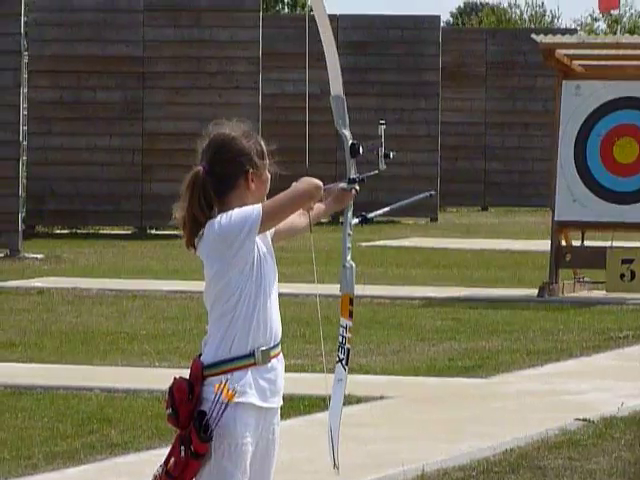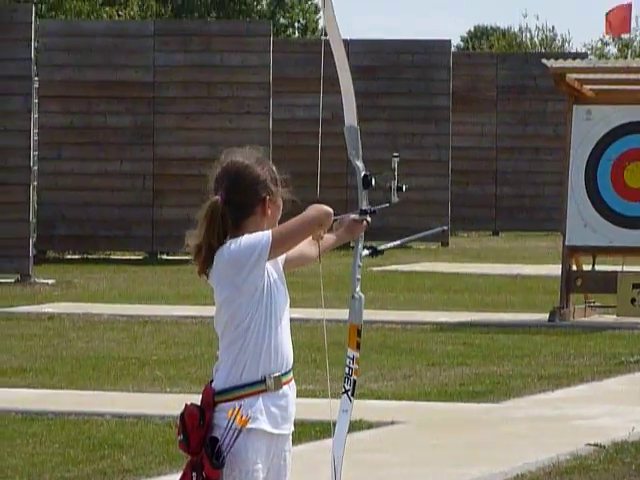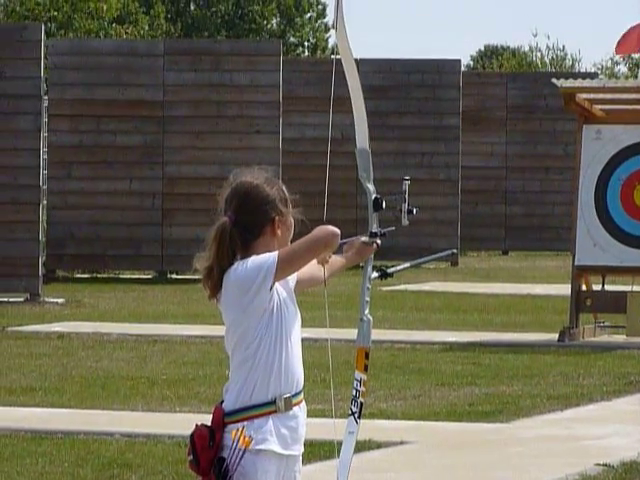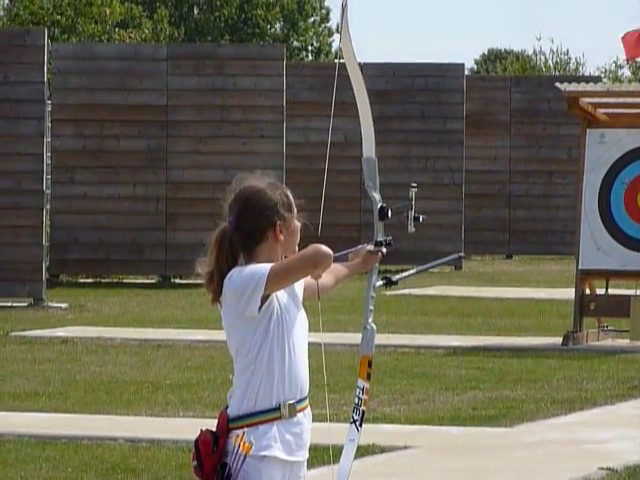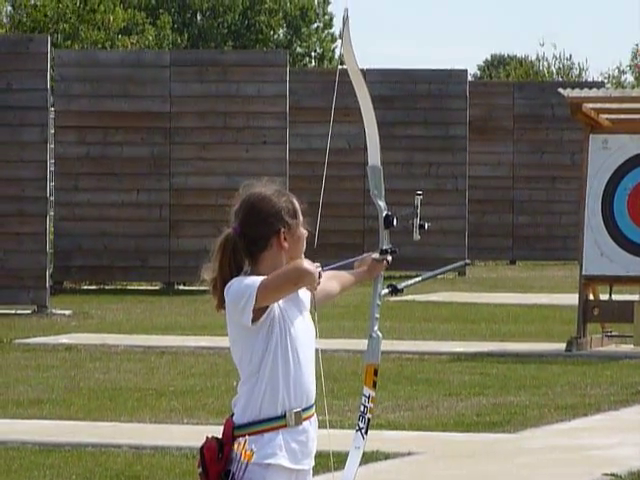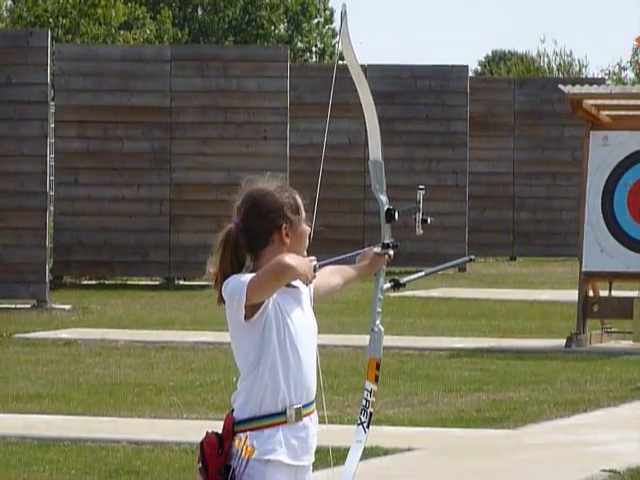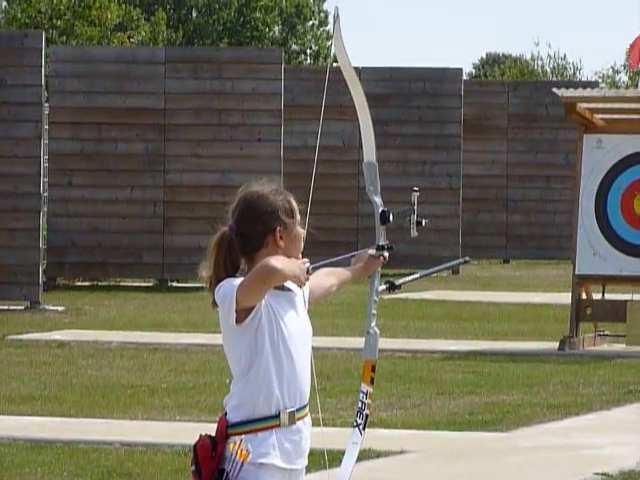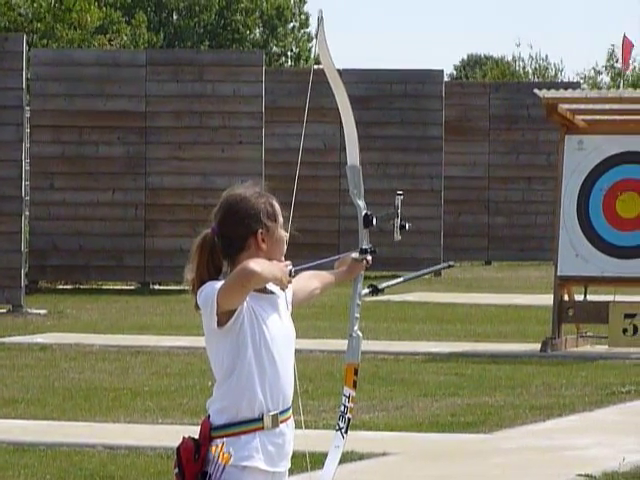
dt=0.4s
person 1, frame 1
left shoulder: (251, 228)
right shoulder: (226, 228)
left elbow: (294, 221)
right elbow: (309, 188)
left wrist: (328, 206)
right wrist: (315, 197)
left hip: (262, 379)
right hip: (233, 387)
person 1, frame 2
left shoulder: (263, 255)
right shoulder: (237, 255)
left elbow: (306, 249)
right elbow: (321, 214)
left wrist: (339, 236)
right wrist: (318, 225)
left hip: (275, 406)
right hip: (244, 414)
person 1, frame 3
left shoulder: (274, 276)
right shoulder: (245, 276)
left elbow: (315, 270)
right elbow: (328, 234)
left wrist: (350, 257)
right wrist: (323, 250)
left hip: (285, 428)
right hip: (254, 435)
person 1, frame 4
left shoulder: (285, 283)
right shoulder: (243, 282)
left elbow: (322, 276)
right elbow: (320, 256)
left wrist: (356, 265)
right wrist: (315, 263)
left hip: (291, 434)
right hip: (259, 442)
person 1, frame 5
left shoulder: (295, 290)
right shoulder: (242, 292)
left elbow: (327, 282)
right elbow: (303, 271)
left wrist: (362, 273)
right wrist: (306, 273)
left hip: (297, 443)
right hip: (264, 450)
person 1, frame 6
left shoulder: (297, 285)
right shoulder: (240, 289)
left elbow: (331, 277)
right elbow: (284, 266)
left wrist: (364, 267)
right wrist: (298, 266)
left hip: (298, 439)
right hip: (263, 448)
person 1, frame 7
left shoulder: (293, 288)
right shoulder: (233, 293)
left elbow: (326, 279)
right elbow: (270, 269)
left wrist: (359, 269)
right wrist: (291, 268)
left hip: (291, 443)
right hip: (257, 452)
person 1, frame 8
left shoulder: (276, 292)
right shoulder: (215, 297)
left elbow: (309, 283)
right elbow: (249, 272)
left wrist: (341, 273)
right wrist: (272, 271)
left hip: (274, 445)
right hip: (240, 455)
